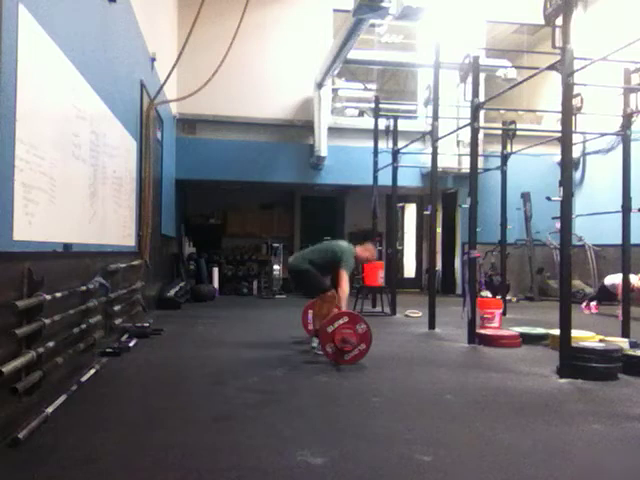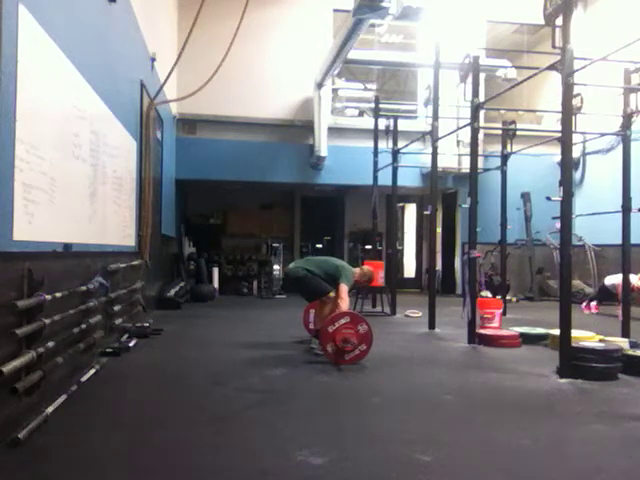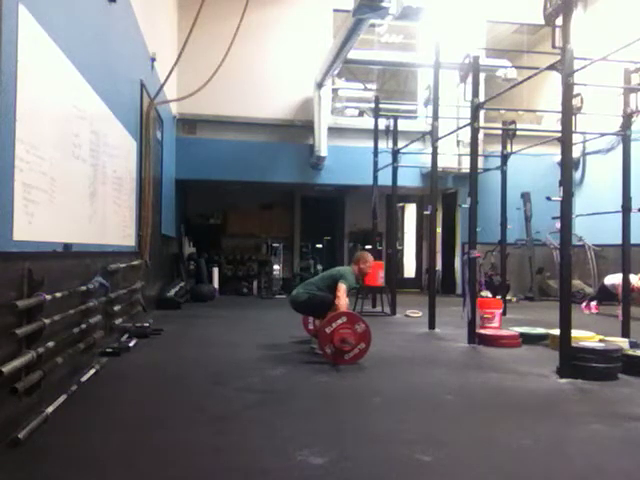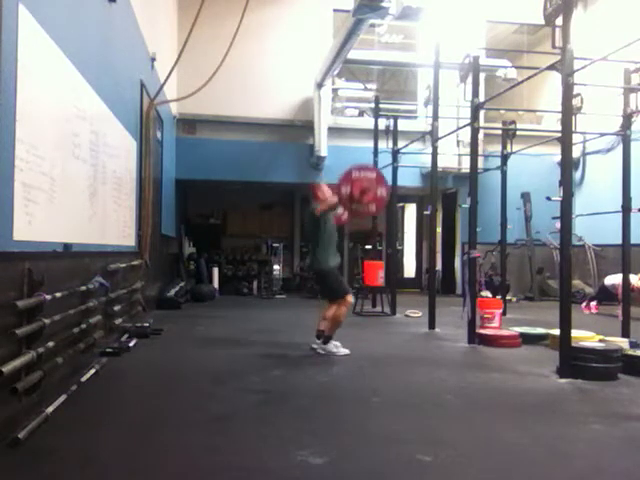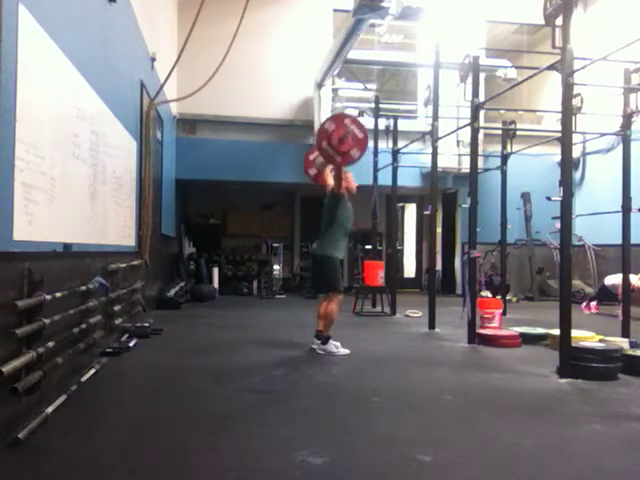
dt=1s
person 1, frame 1
left shoulder: (345, 248)
right shoulder: (348, 255)
right elbow: (343, 285)
left hip: (296, 264)
right hip: (300, 266)
left knee: (323, 298)
right knee: (329, 298)
left ankle: (317, 338)
person 1, frame 2
left shoulder: (344, 269)
right shoulder: (348, 274)
left elbow: (337, 296)
right elbow: (343, 298)
left hip: (293, 271)
right hip: (298, 272)
left knee: (326, 299)
right knee: (330, 298)
left ankle: (317, 338)
person 1, frame 3
left shoulder: (346, 272)
right shoulder: (348, 275)
left elbow: (339, 297)
right elbow: (340, 298)
left hip: (299, 296)
right hip: (302, 297)
right knee: (341, 304)
person 1, frame 4
left shoulder: (324, 213)
right shoulder: (319, 208)
right elbow: (326, 206)
right wrist: (339, 200)
left hip: (325, 264)
right hip: (324, 265)
left knee: (336, 302)
right knee: (346, 300)
left ankle: (320, 338)
right ankle: (325, 342)
person 1, frame 5
left shoulder: (336, 196)
right shoulder: (338, 196)
left elbow: (330, 181)
right elbow: (337, 181)
left wrist: (328, 168)
left hip: (325, 254)
right hip: (327, 255)
left knee: (329, 297)
right knee: (334, 297)
left ankle: (319, 338)
right ankle: (324, 342)
